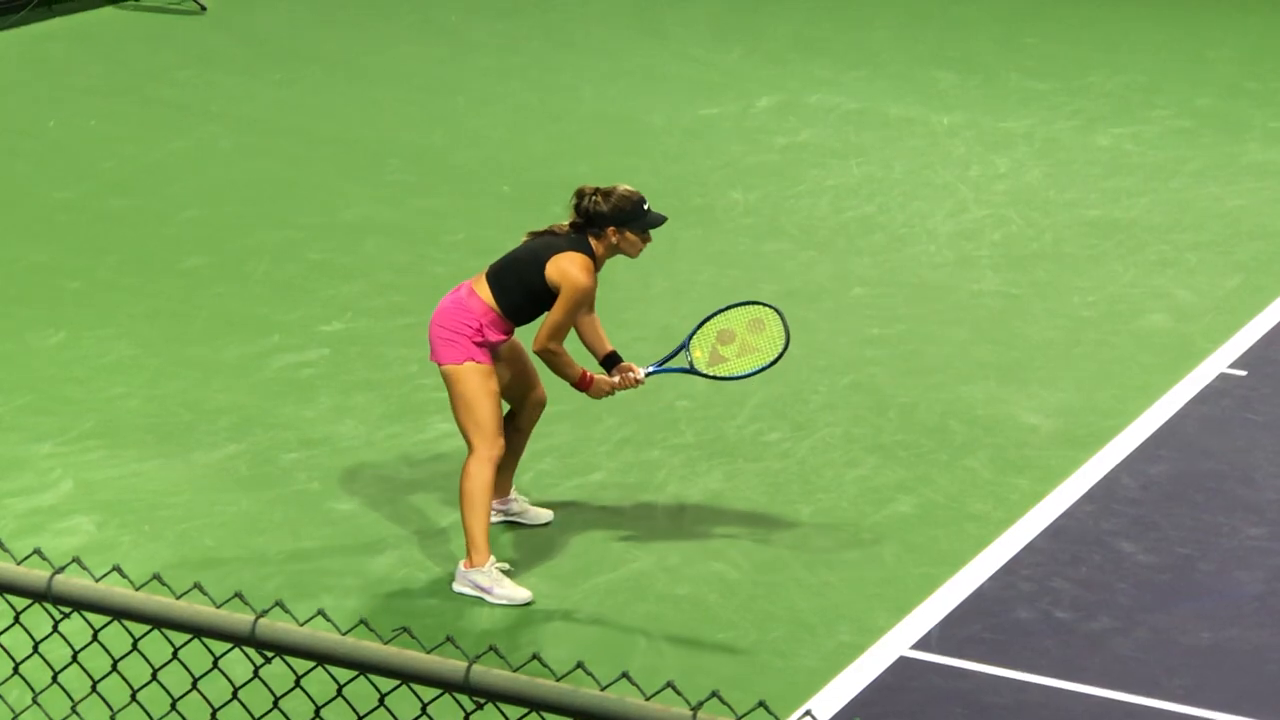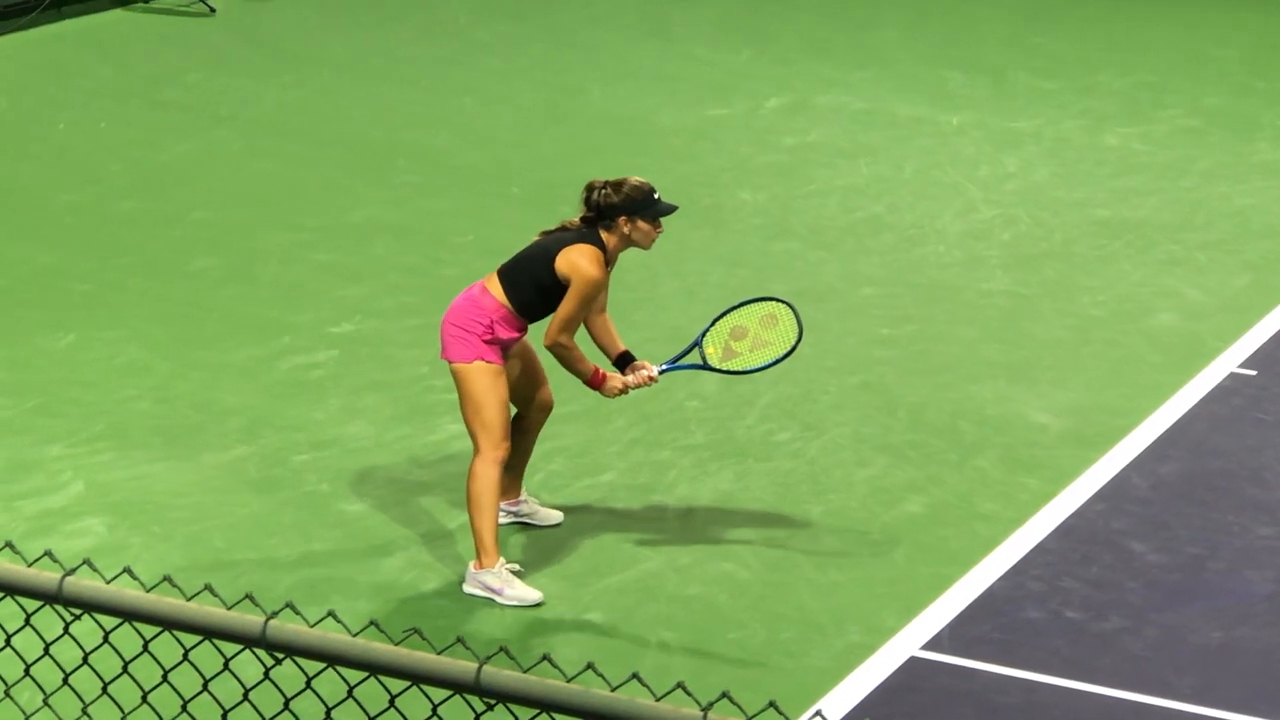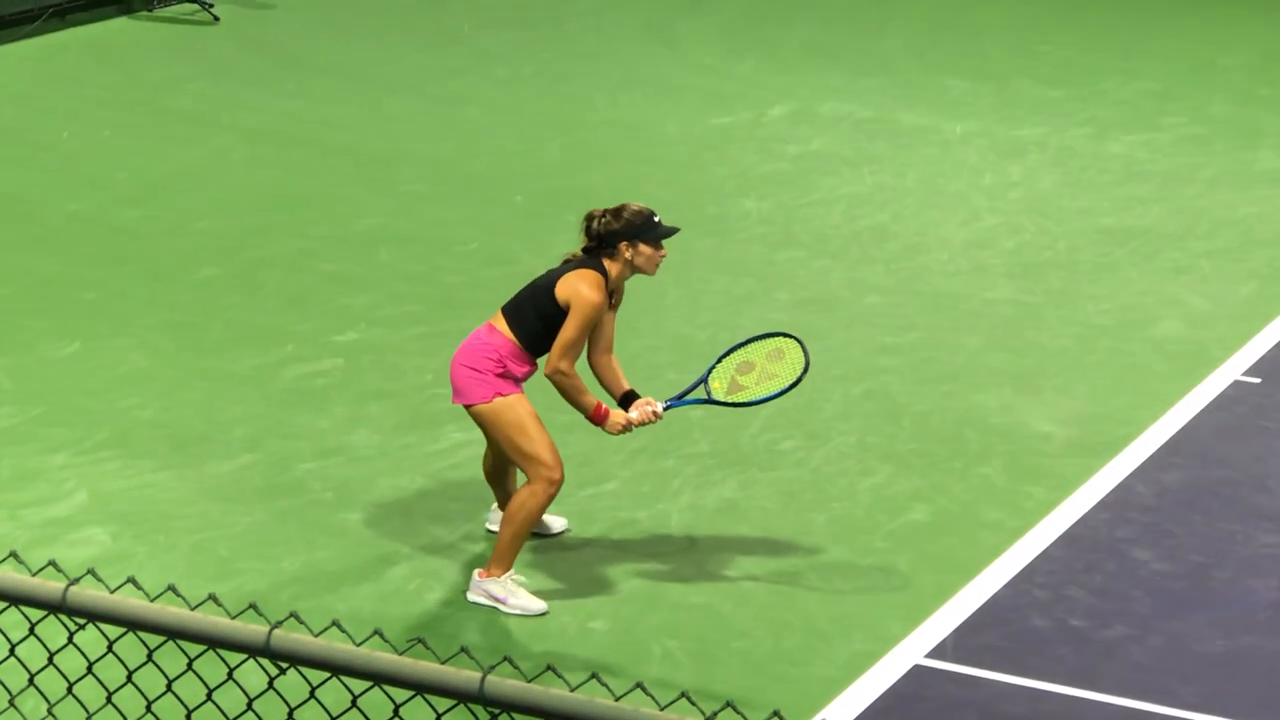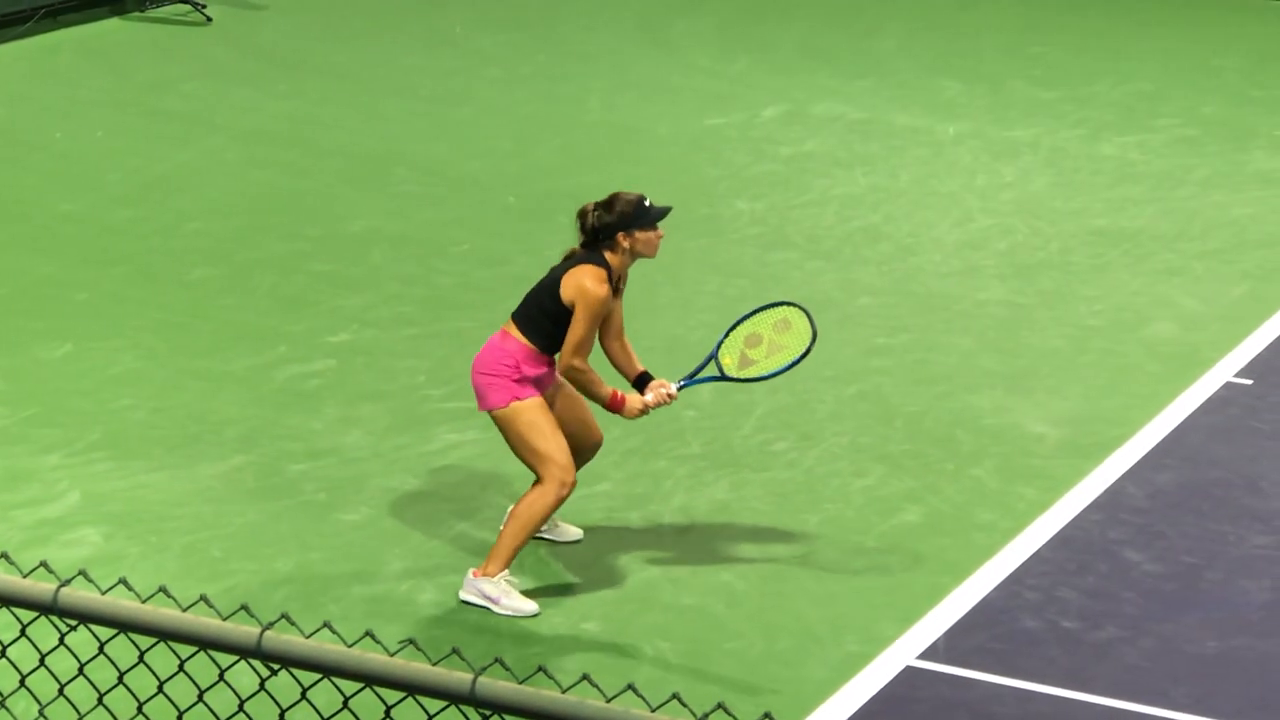
dt=0.5s
person 1, frame 1
left shoulder: (585, 245)
right shoulder: (579, 272)
left elbow: (583, 313)
right elbow: (546, 345)
left wrist: (613, 363)
right wrist: (586, 382)
left hip: (484, 324)
right hip: (464, 332)
left knee: (531, 401)
right knee: (488, 446)
left ankle: (499, 499)
right ankle: (475, 568)
person 1, frame 2
left shoulder: (598, 244)
right shoulder: (589, 265)
left elbow: (595, 315)
right elbow: (558, 339)
left wrist: (626, 362)
right wrist: (599, 380)
left hip: (498, 327)
right hip: (475, 329)
left knee: (538, 405)
right knee: (494, 446)
left ankle: (509, 499)
right ankle: (486, 569)
person 1, frame 3
left shoulder: (610, 284)
right shoulder: (590, 291)
left elbow: (600, 355)
right elbow: (559, 368)
left wrist: (630, 400)
right wrist: (601, 415)
left hip: (498, 364)
right hip: (485, 369)
left knee: (510, 443)
right knee: (547, 474)
left ankle: (506, 513)
right ankle: (491, 579)
person 1, frame 4
left shoulder: (614, 269)
right shoulder: (594, 286)
left elbow: (613, 339)
right elbow: (573, 364)
left wrist: (645, 382)
right wrist: (619, 401)
left hip: (531, 369)
right hip: (505, 373)
left knee: (587, 441)
right knee: (560, 478)
left ankle: (529, 517)
right ankle: (486, 579)
